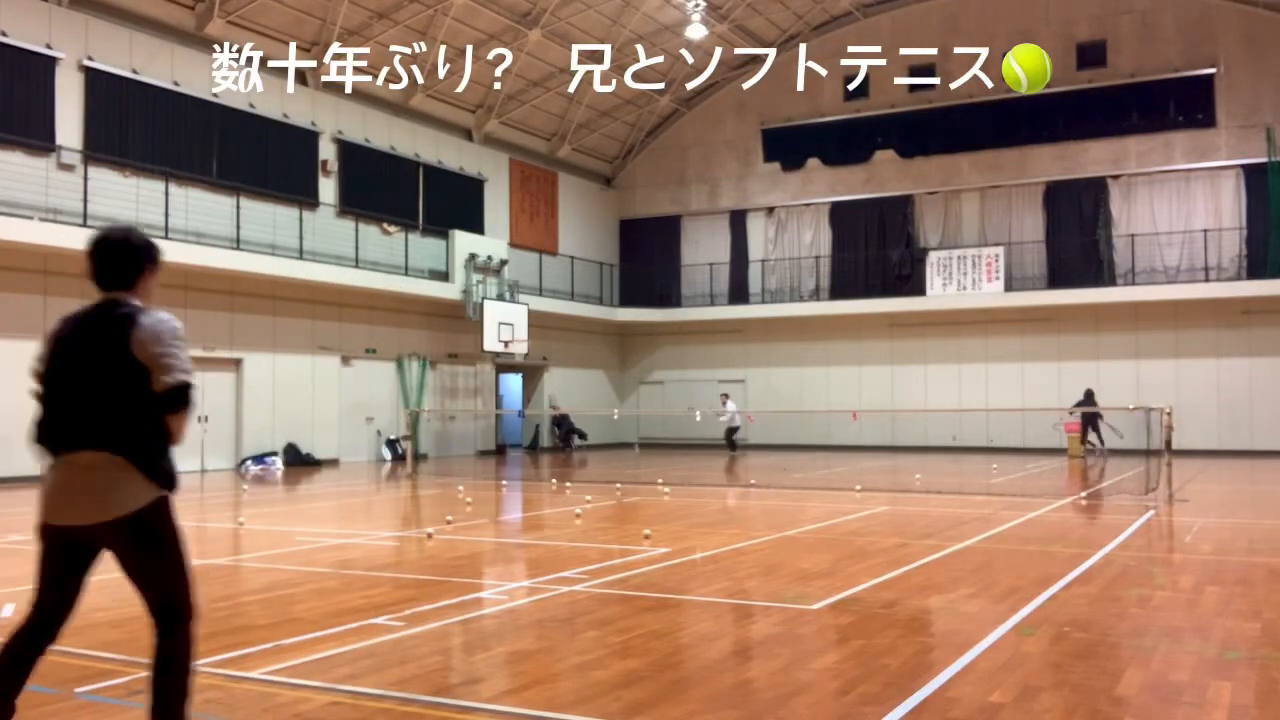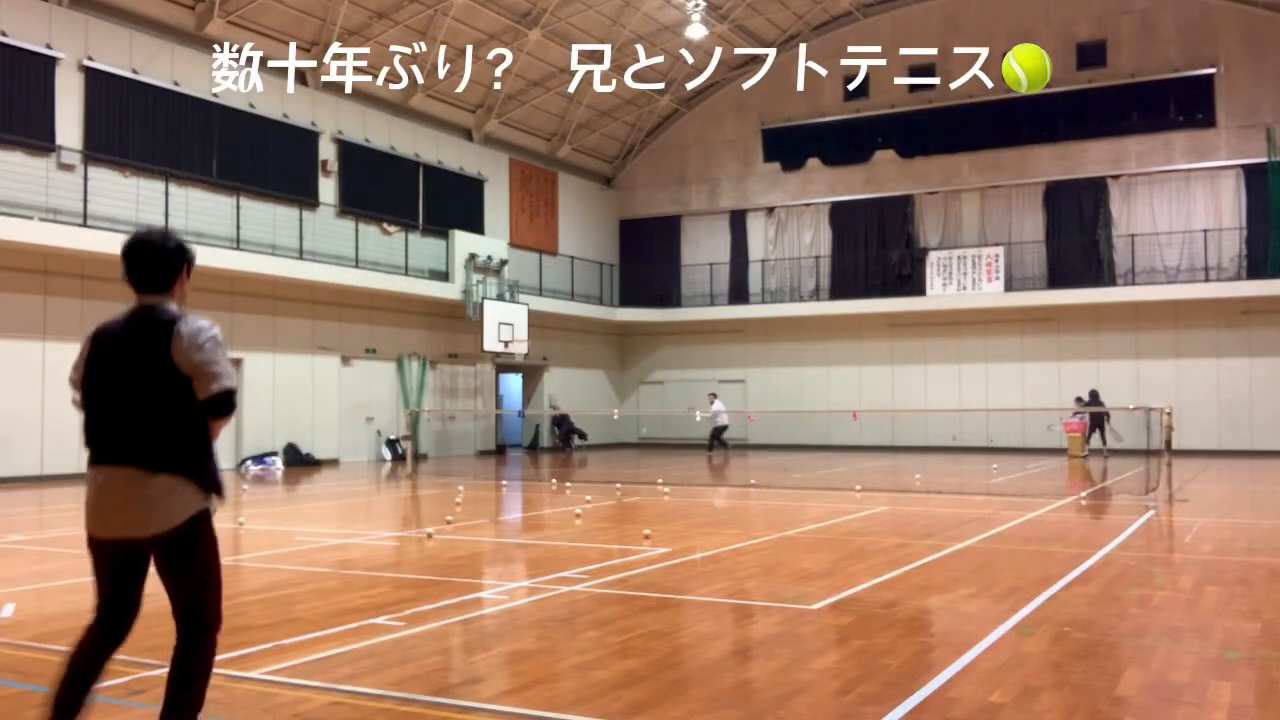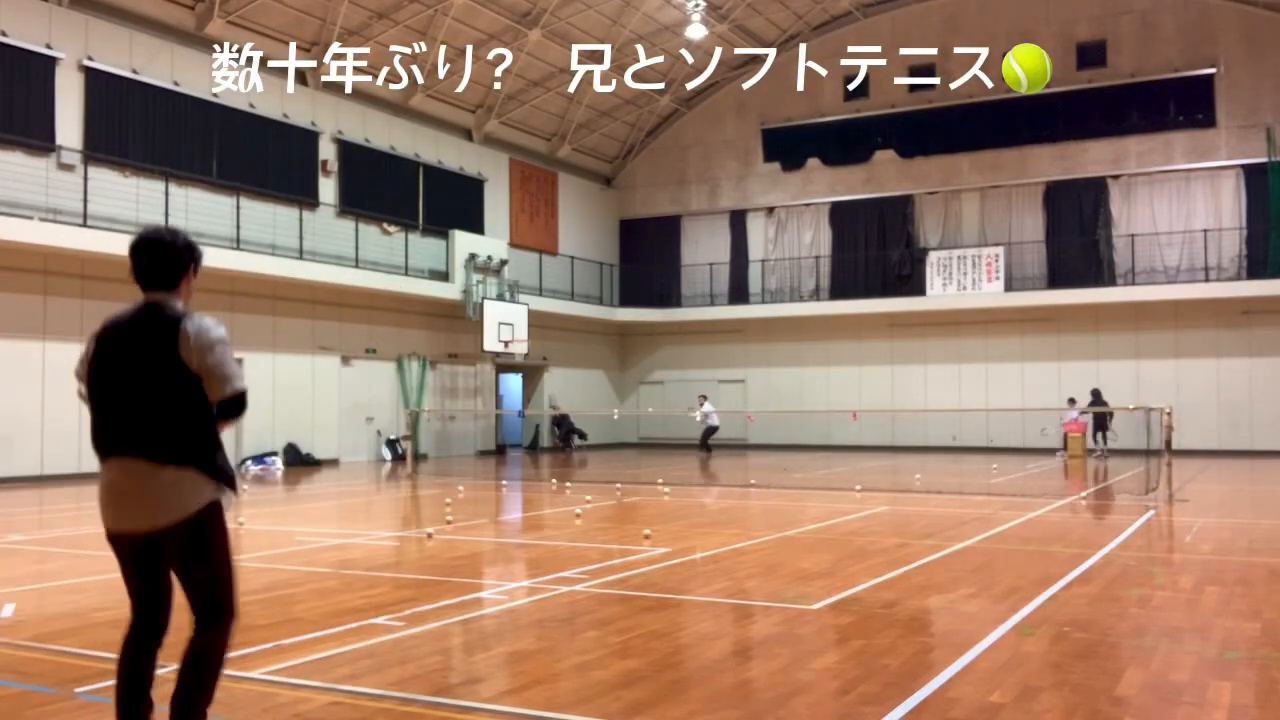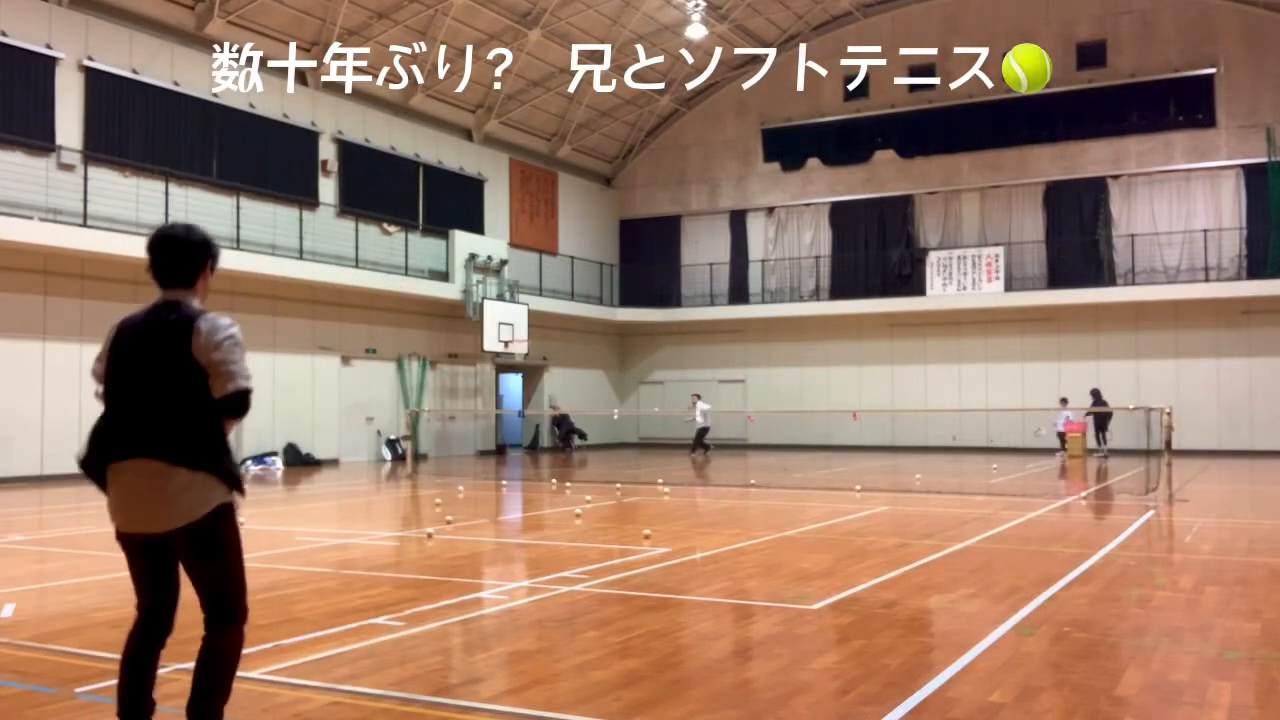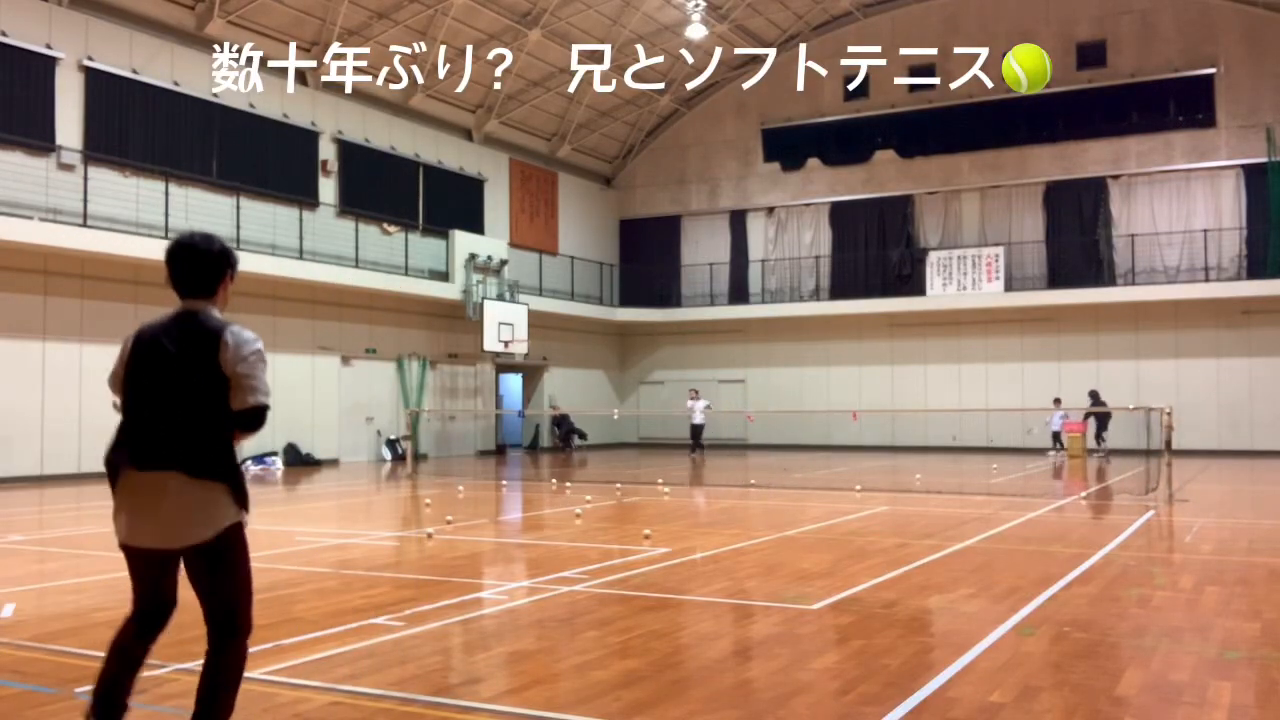
dt=0.2s
person 1, frame 1
left shoulder: (65, 331)
right shoulder: (153, 325)
left elbow: (46, 396)
right elbow: (175, 401)
right wrist: (169, 433)
left hip: (65, 494)
right hip: (128, 490)
left knee: (45, 615)
right knee: (174, 616)
person 1, frame 2
left shoulder: (100, 338)
right shoulder: (191, 332)
left elbow: (85, 401)
right elbow: (221, 404)
right wrist: (197, 437)
left hip: (108, 500)
right hip: (174, 499)
left knee: (111, 620)
right knee: (198, 628)
person 1, frame 3
left shoulder: (106, 335)
right shoulder: (198, 331)
left elbow: (92, 398)
right elbow: (232, 404)
left wrist: (135, 436)
right wrist: (200, 433)
left hip: (121, 495)
right hip: (183, 492)
left knee: (148, 618)
right knee: (215, 617)
person 1, frame 4
left shoulder: (123, 332)
right shoulder: (211, 329)
left elbow: (109, 397)
right elbow: (234, 404)
right wrist: (205, 433)
left hip: (129, 493)
right hip: (194, 492)
left knee: (153, 614)
right knee: (226, 619)
person 1, frame 5
left shoulder: (141, 339)
right shoulder: (236, 341)
left elbow: (123, 401)
right elbow: (251, 416)
right wrist: (216, 444)
left hip: (138, 503)
right hip: (204, 505)
left knee: (148, 613)
right knee: (230, 631)
